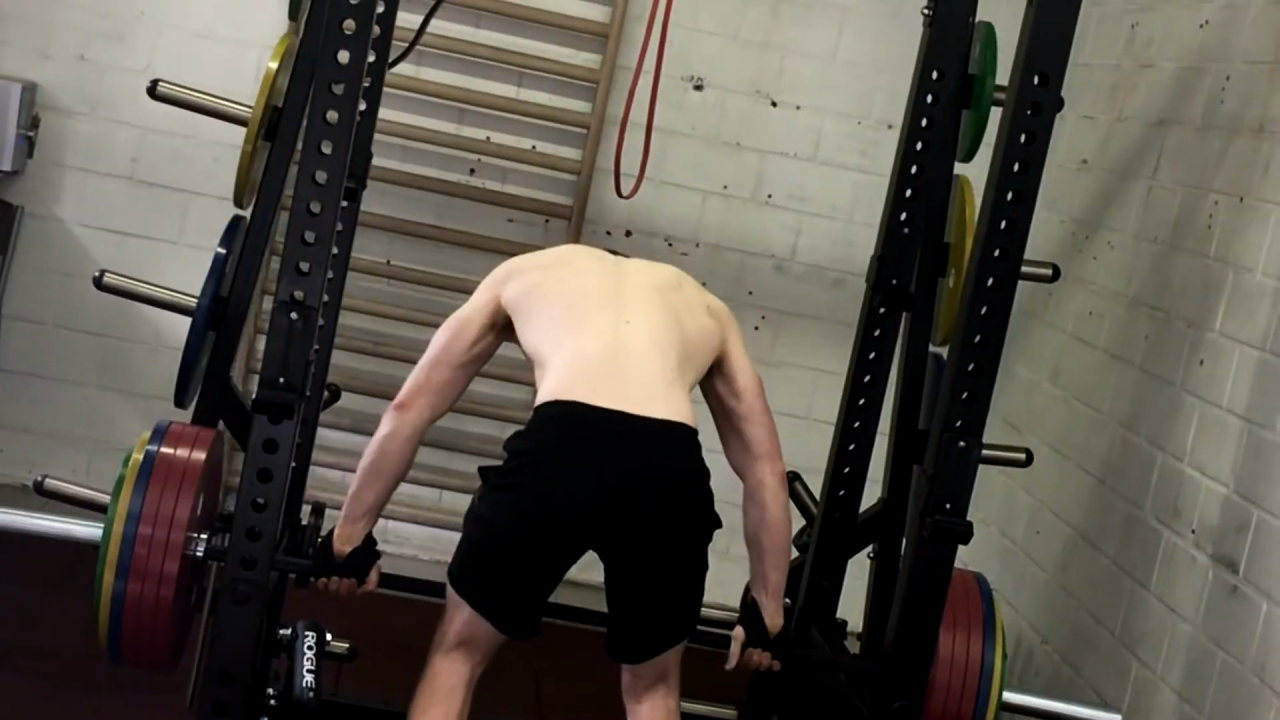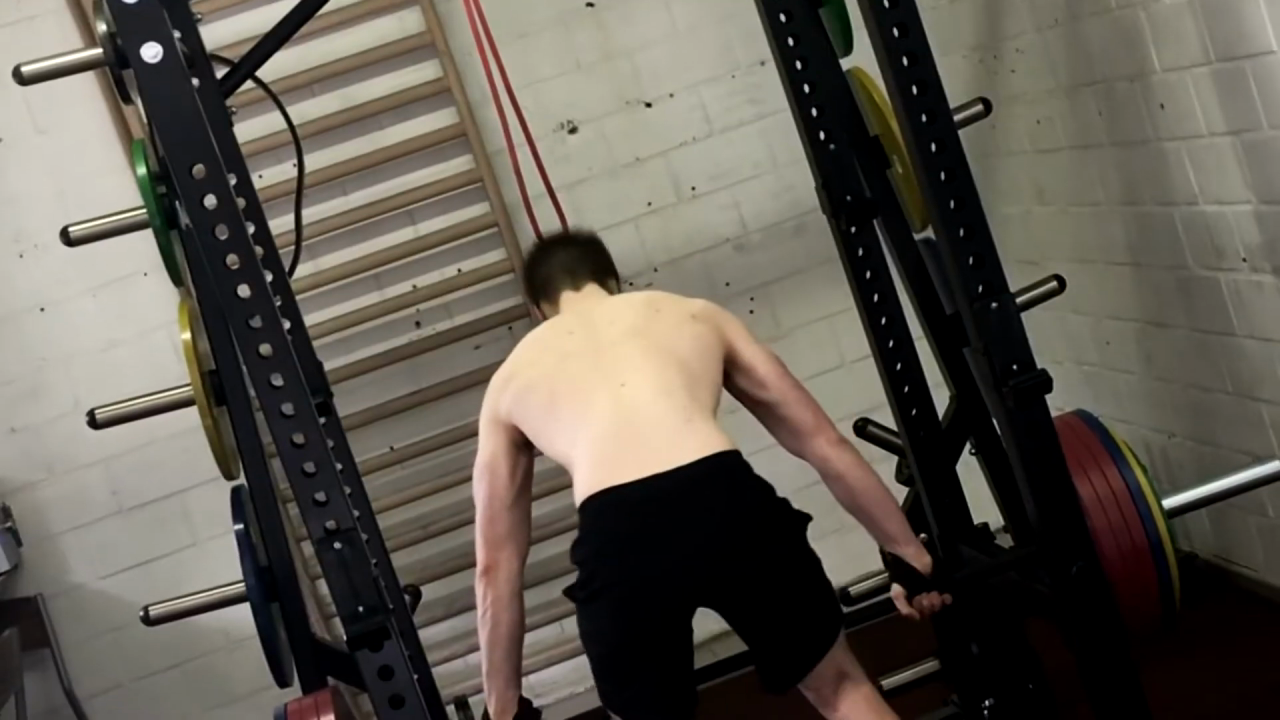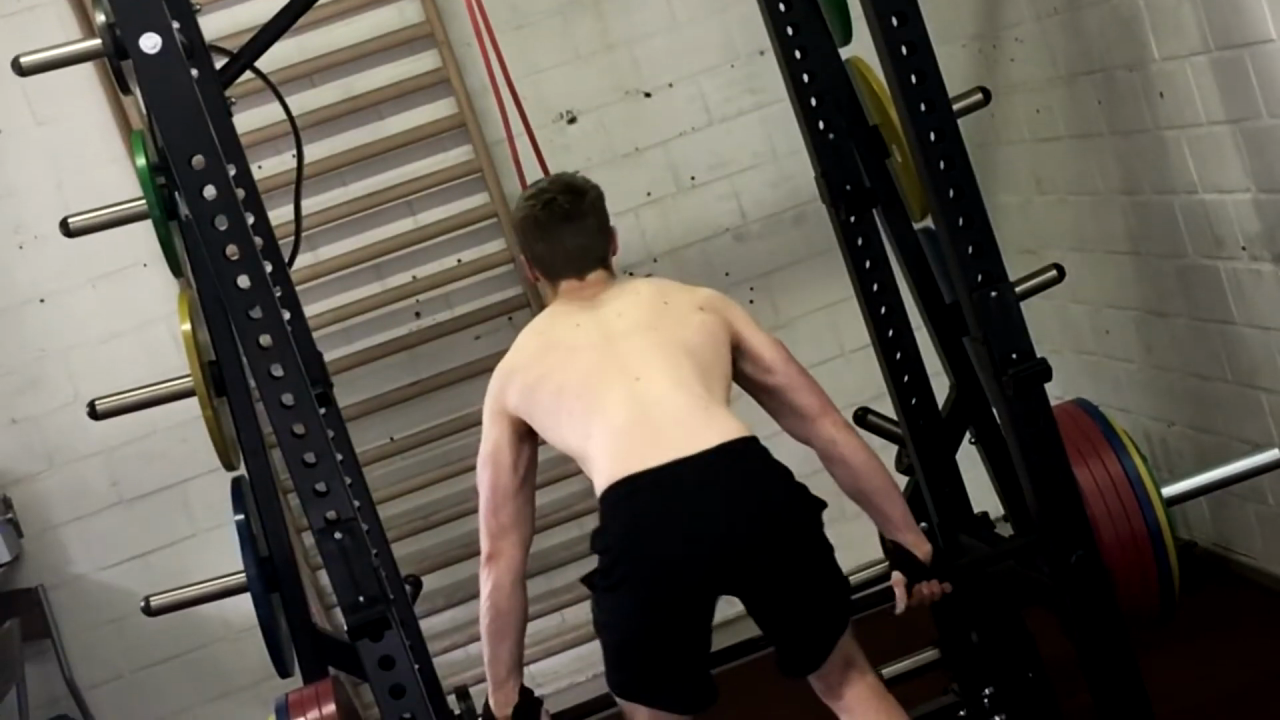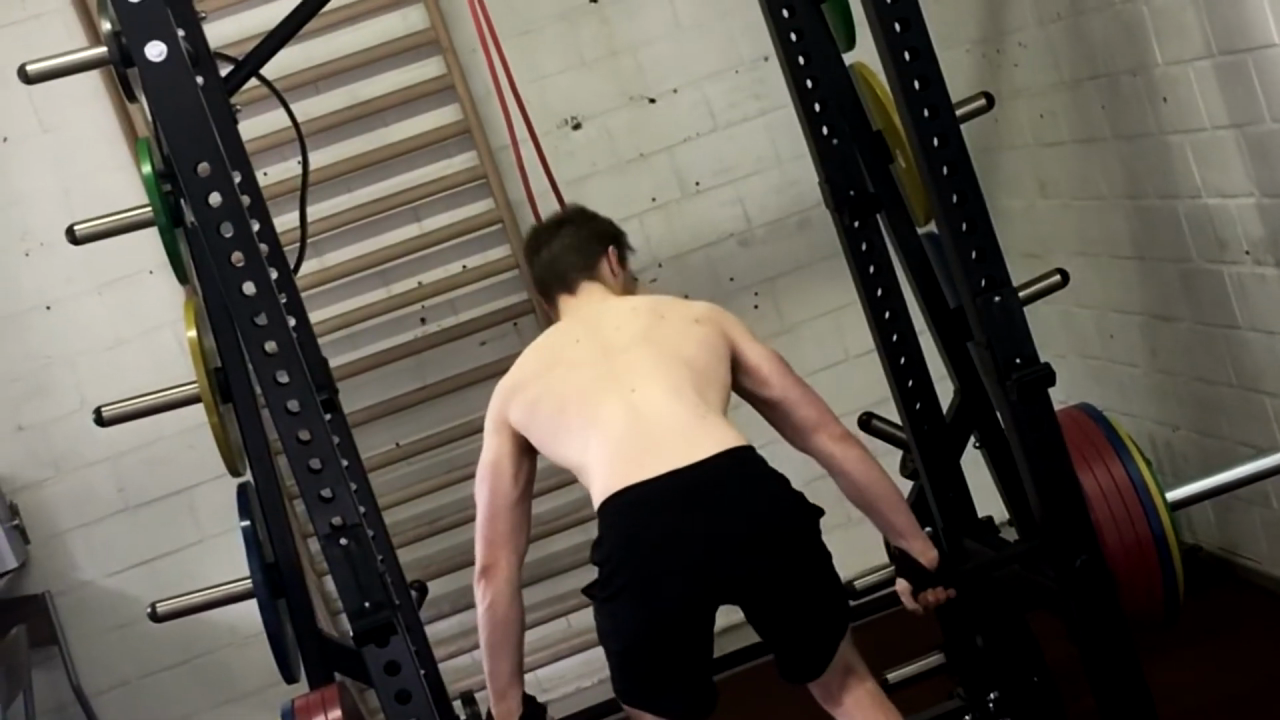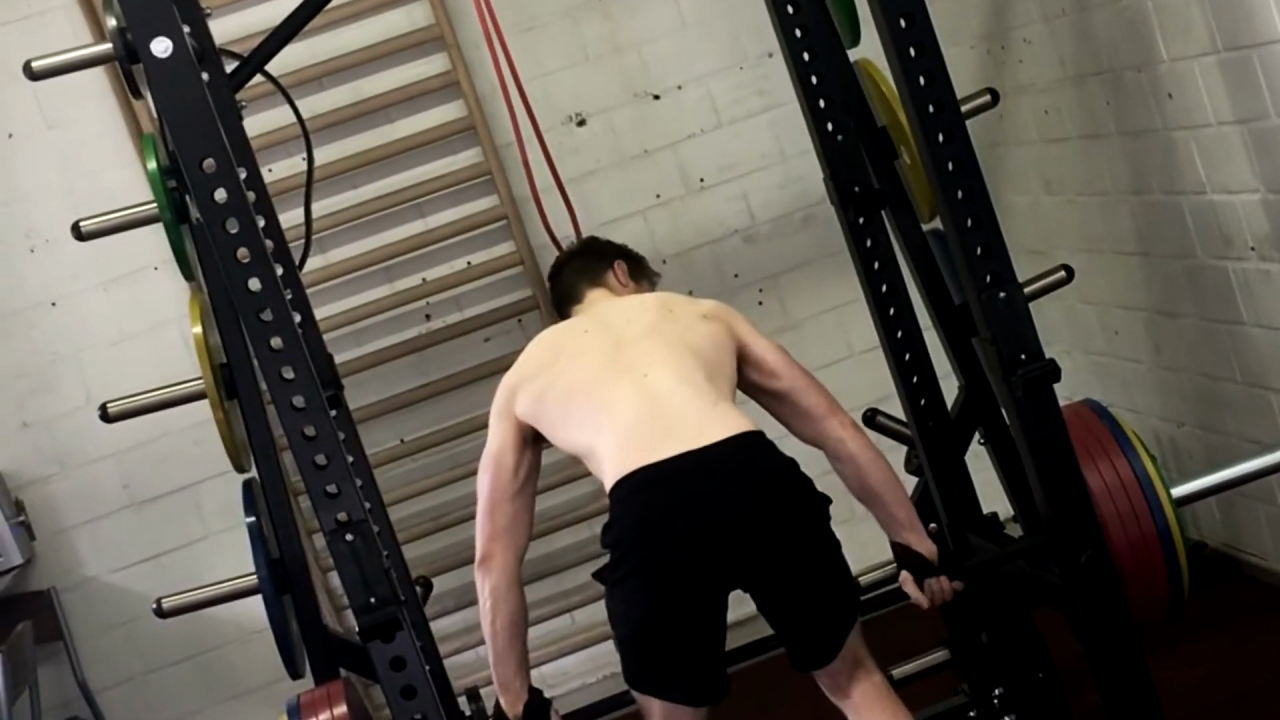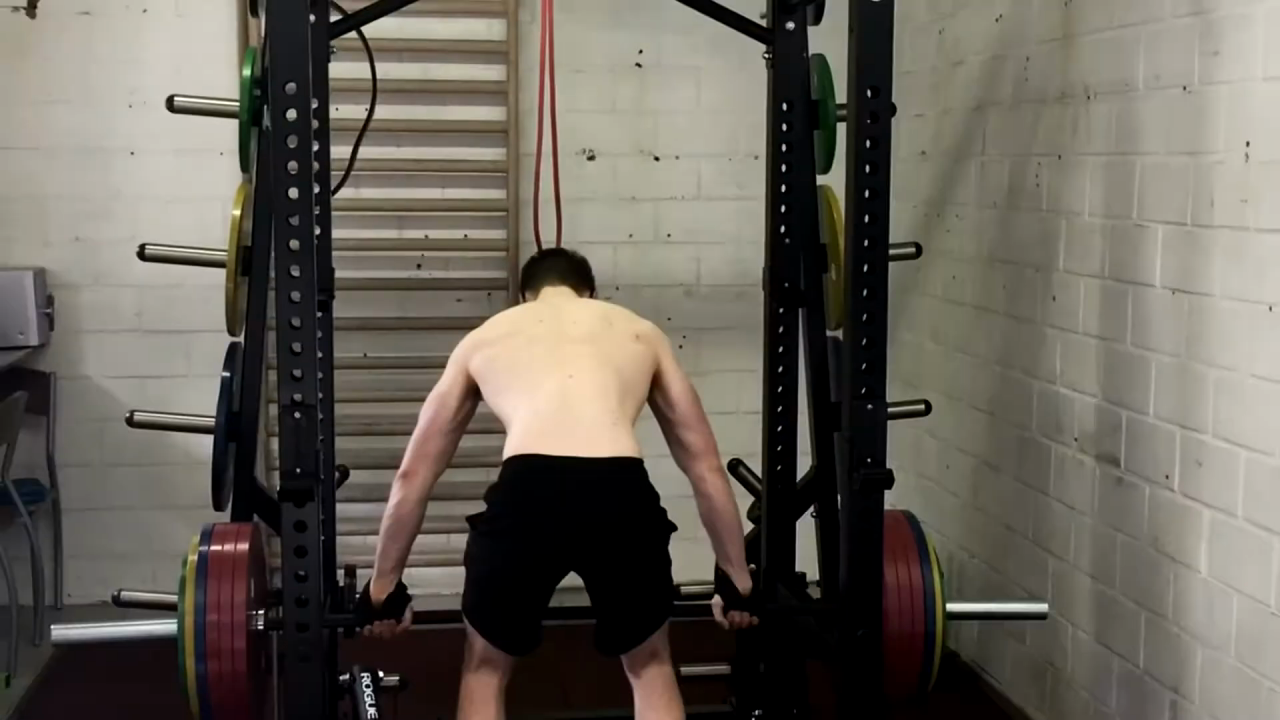
dt=0.5s
person 1, frame 1
left shoulder: (526, 272)
right shoulder: (705, 306)
left elbow: (410, 409)
right elbow: (764, 467)
left wrist: (350, 537)
right wrist: (767, 614)
left hip: (558, 454)
right hip: (669, 477)
left knee: (459, 653)
person 1, frame 2
left shoulder: (511, 377)
right shoulder: (696, 315)
left elbow: (497, 563)
right elbow: (823, 444)
right wrist: (912, 555)
left hip: (619, 541)
right hip: (732, 504)
person 1, frame 3
left shoulder: (516, 370)
right shoulder: (699, 303)
left elbow: (502, 553)
right elbow: (827, 429)
right wrist: (912, 543)
left hip: (644, 530)
right hip: (755, 492)
person 1, frame 4
left shoulder: (518, 383)
right shoulder: (697, 315)
left elbow: (495, 566)
right elbow: (829, 439)
right wrist: (917, 549)
left hip: (641, 541)
right hip: (752, 502)
person 1, frame 5
left shoulder: (525, 374)
right shoulder: (703, 312)
left elbow: (495, 555)
right elbow: (837, 431)
right wrist: (918, 546)
left hip: (653, 523)
right hip: (764, 485)
right knee: (851, 675)
person 1, frame 6
left shoulder: (487, 336)
right shoulder: (640, 331)
left elbow: (414, 473)
right elbow: (703, 462)
left wrist: (384, 587)
right wrist: (736, 579)
left hip: (526, 499)
right hip: (623, 499)
left knee: (486, 669)
right knee: (649, 665)
